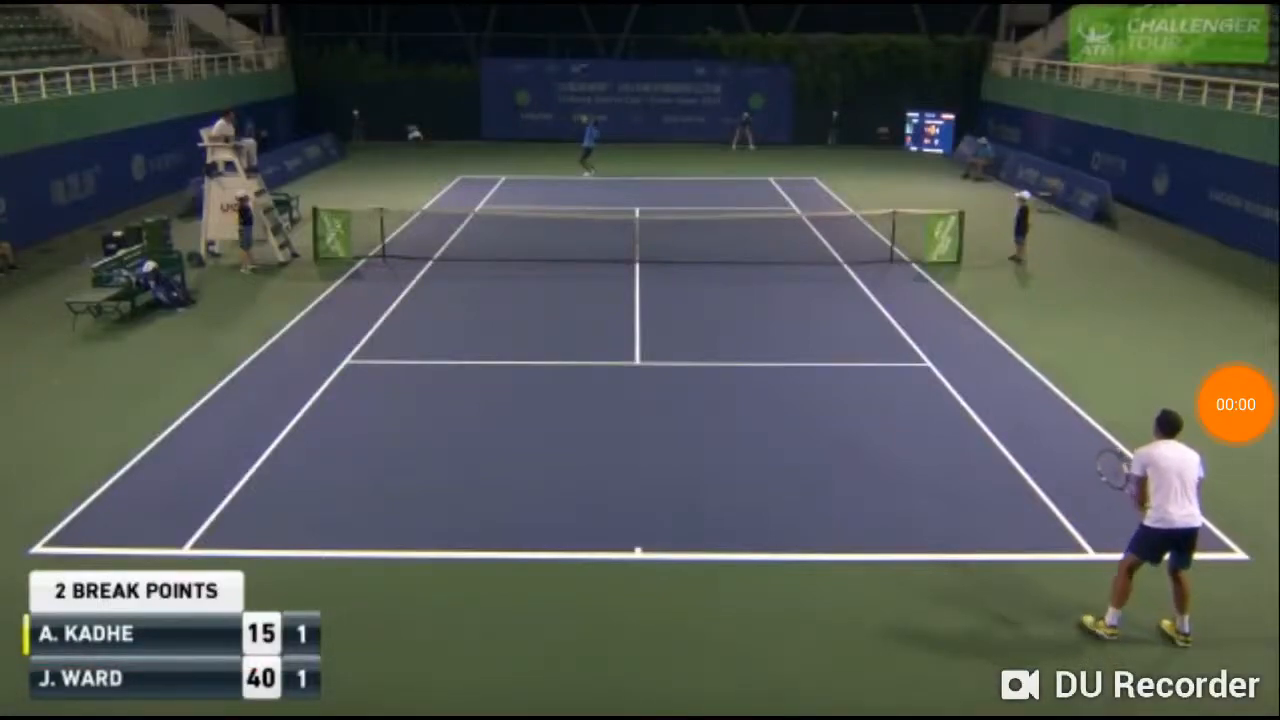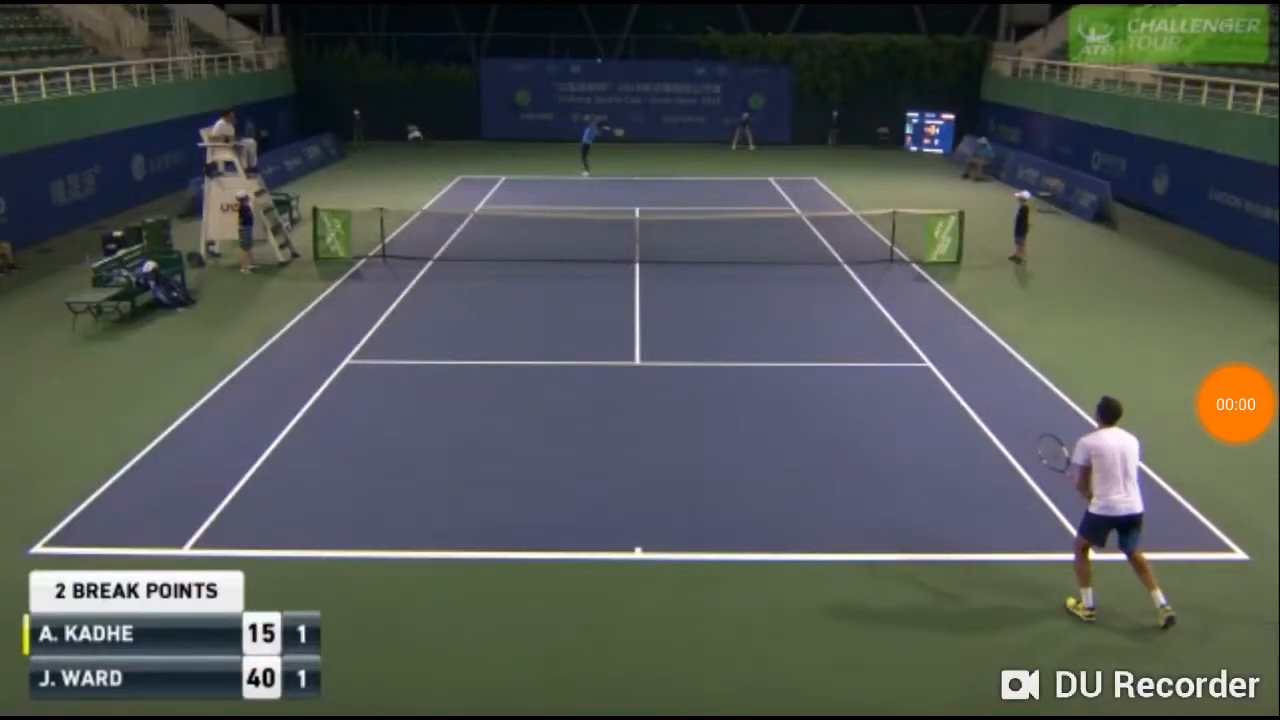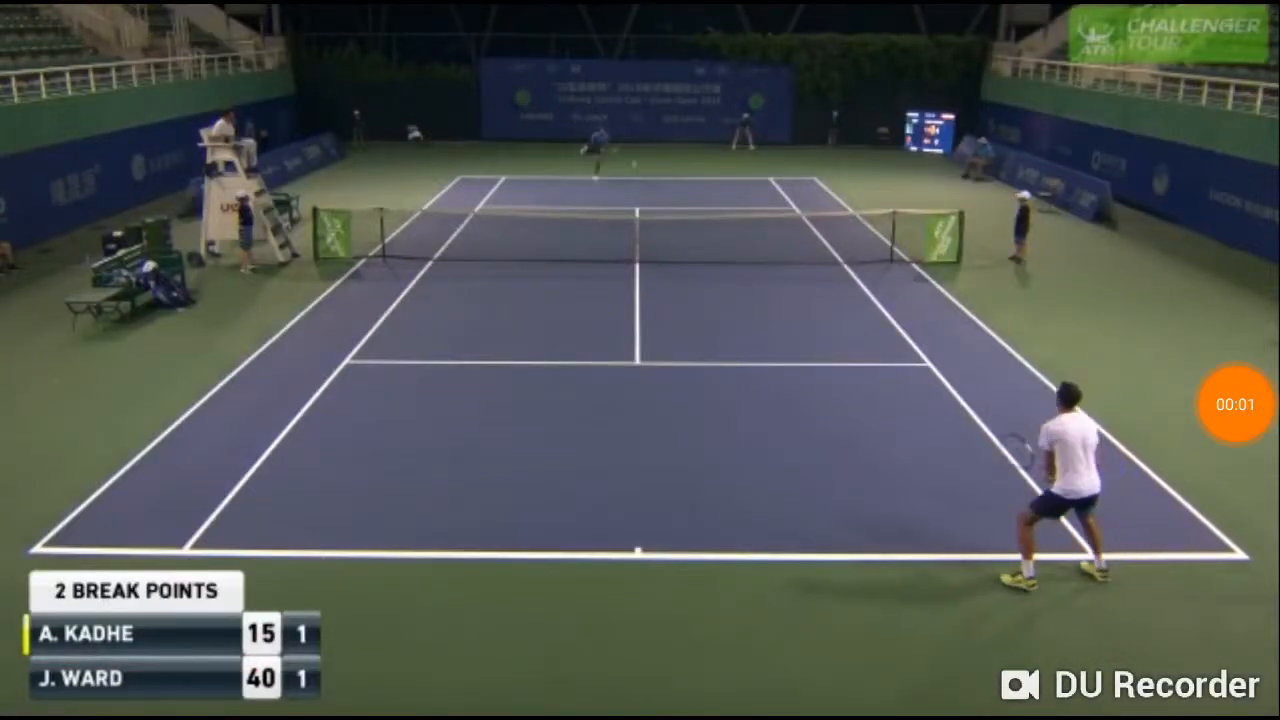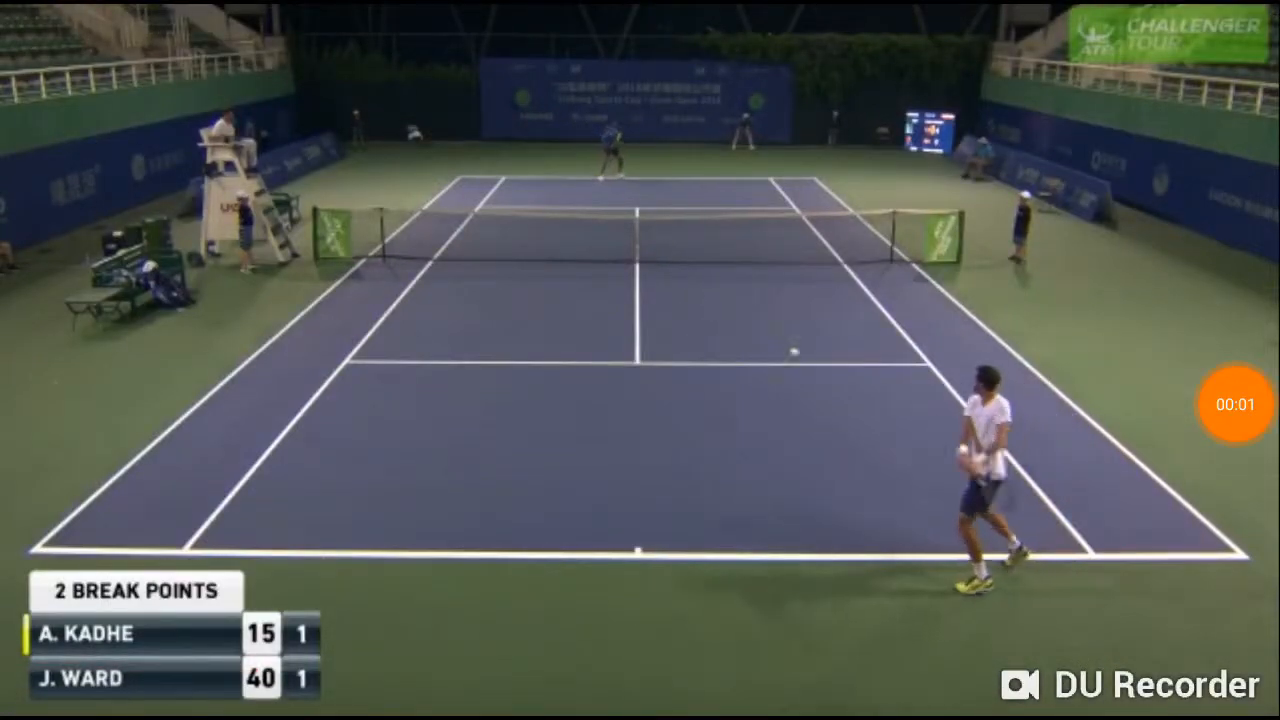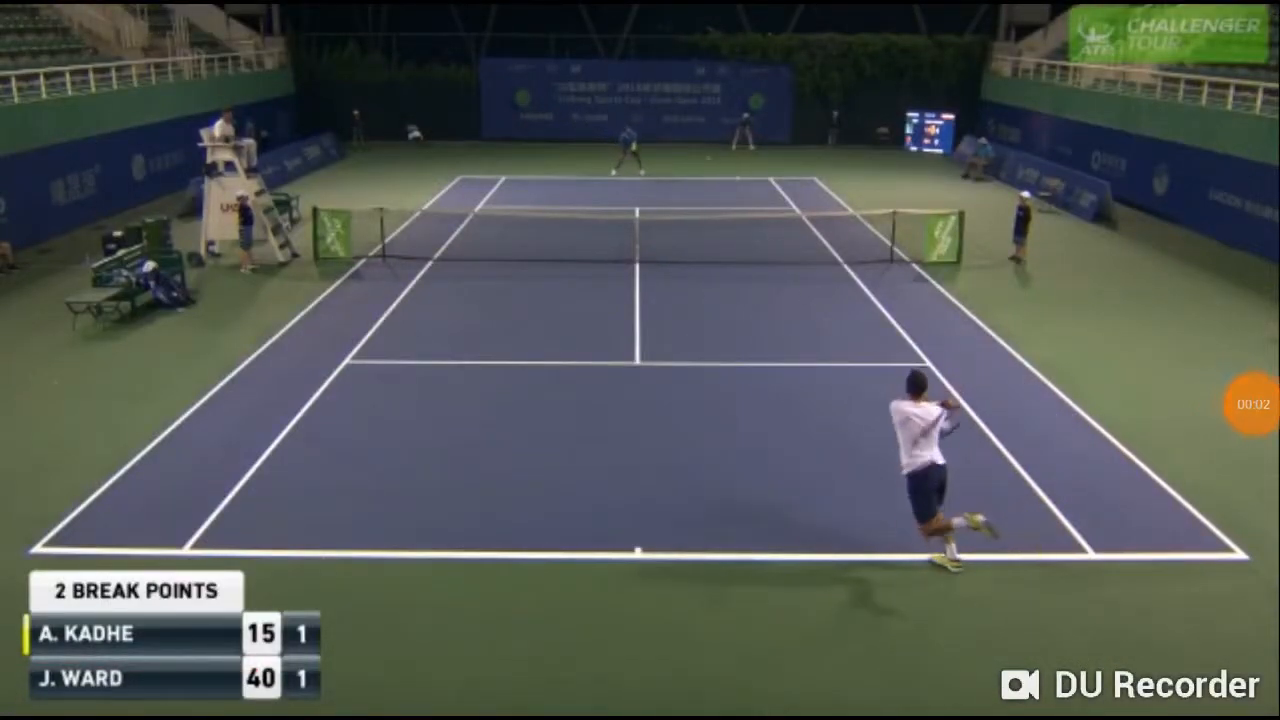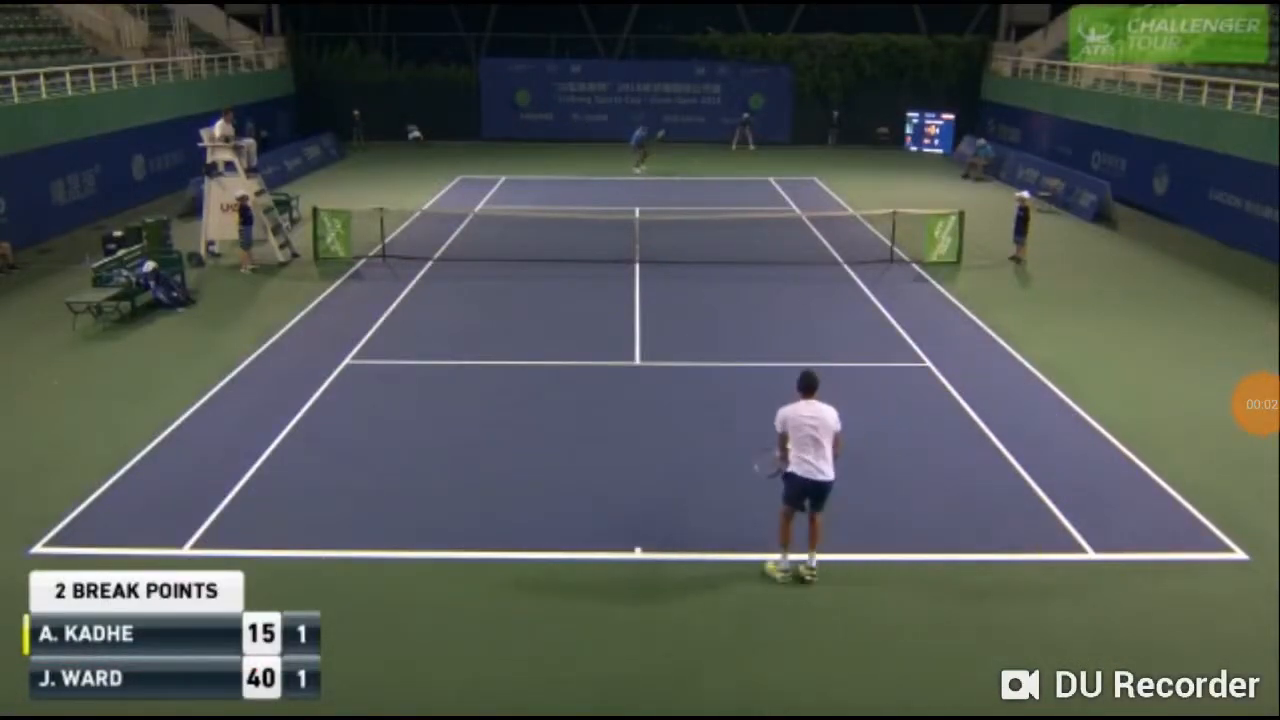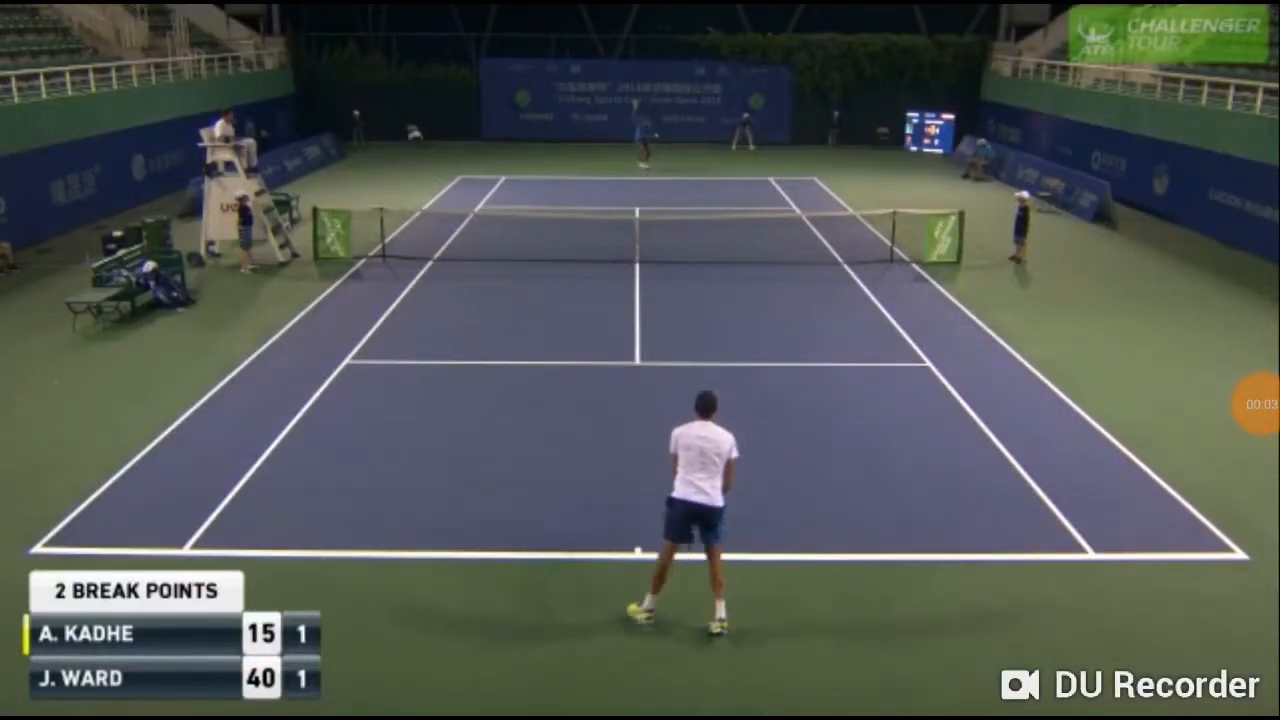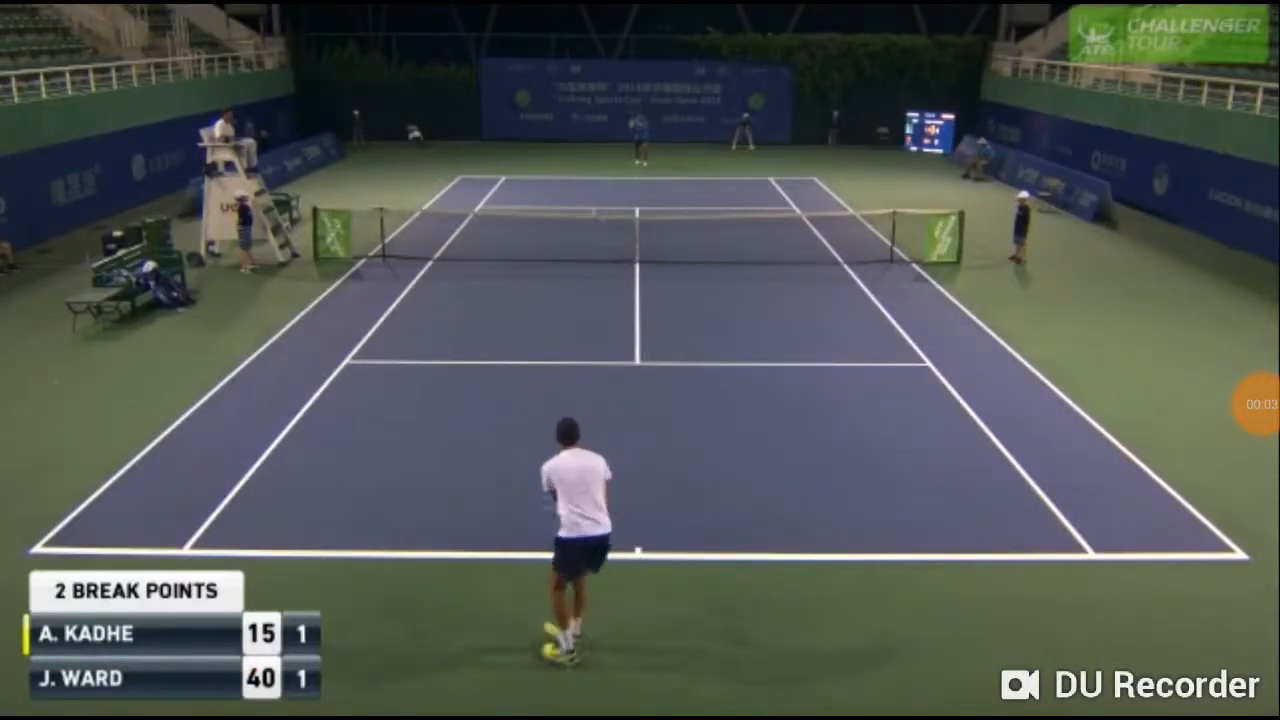
dt=0.5s
person 1, frame 1
left shoulder: (1144, 454)
right shoulder: (1193, 456)
left elbow: (1140, 497)
left hip: (1160, 523)
right hip: (1191, 523)
left knee: (1126, 567)
right knee: (1177, 572)
left ankle: (1109, 624)
right ankle: (1182, 630)
person 1, frame 2
left shoulder: (1087, 443)
right shoulder: (1132, 440)
left elbow: (1082, 484)
left wrist: (1088, 493)
left hip: (1104, 509)
right hip: (1134, 508)
left knee: (1081, 549)
right knee: (1135, 557)
left ankle: (1086, 606)
right ankle: (1163, 607)
person 1, frame 3
left shoulder: (1051, 428)
right shoulder: (1091, 425)
left elbow: (1049, 464)
left wrist: (1055, 477)
left hip: (1066, 491)
right hip: (1093, 488)
left knee: (1024, 520)
right knee: (1087, 518)
left ankle: (1027, 576)
right ankle: (1100, 566)
person 1, frame 4
left shoulder: (1001, 406)
right shoulder: (973, 402)
left elbow: (1001, 440)
right elbow: (968, 432)
left wrist: (983, 459)
right wrist: (964, 452)
left hip: (988, 474)
right hip: (977, 470)
left knee: (965, 522)
right knee: (985, 511)
left ankle: (983, 578)
right ankle: (1017, 548)
person 1, frame 5
left shoulder: (896, 408)
right shoulder: (937, 412)
left wrist: (941, 406)
left hip: (918, 472)
right hip: (938, 467)
left knee: (929, 527)
right knee: (933, 513)
left ankle: (971, 521)
right ankle: (952, 556)
person 1, frame 6
left shoulder: (785, 413)
right shoulder: (831, 412)
left elbow: (783, 449)
right elbow: (836, 451)
left hip: (798, 475)
right hip: (825, 476)
left knee: (786, 516)
right knee: (815, 515)
left ankle: (783, 567)
right ankle: (811, 566)
person 1, frame 7
left shoulder: (679, 433)
right shoulder: (728, 438)
left elbow: (676, 468)
right elbow: (729, 482)
left hip: (682, 501)
right hip: (712, 504)
left knee: (666, 554)
right knee: (714, 557)
left ankle: (648, 607)
right ankle: (720, 617)
person 1, frame 8
left shoulder: (549, 467)
right shoulder: (598, 461)
right elbow: (605, 501)
left hip: (572, 535)
right hip: (602, 532)
left knee: (557, 587)
right knee: (579, 578)
left ankle: (565, 648)
right ankle: (573, 631)
